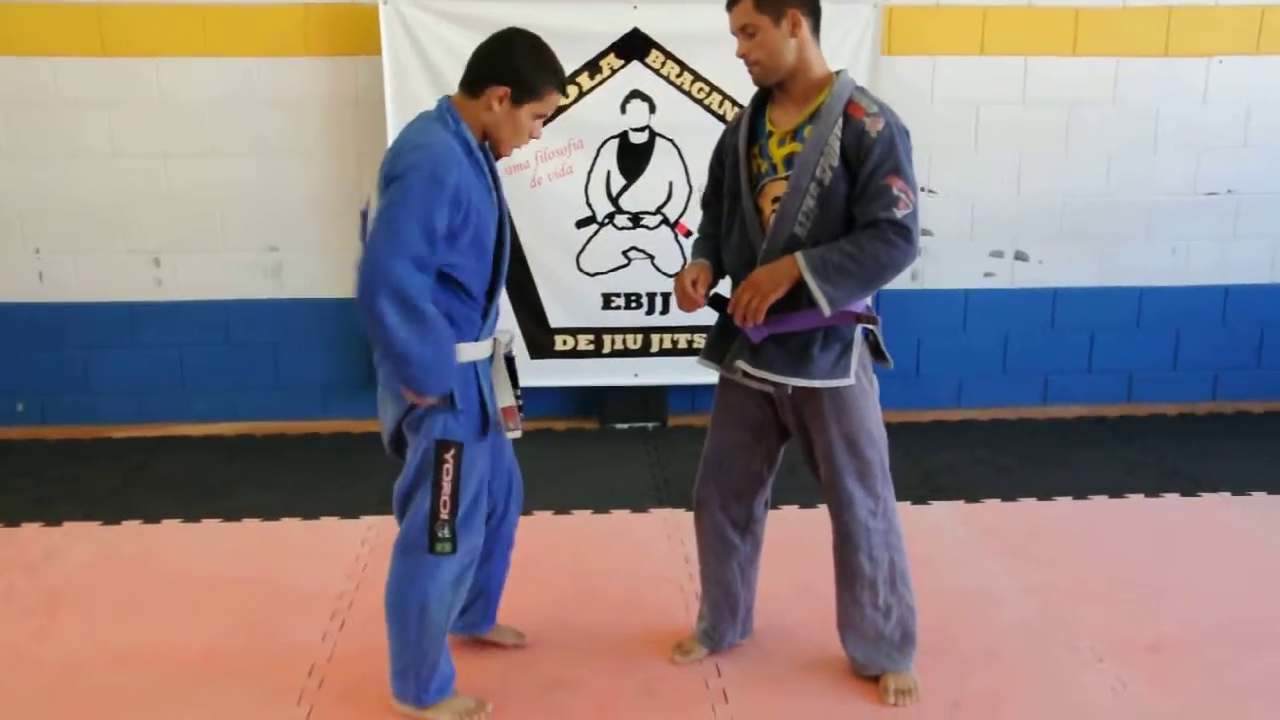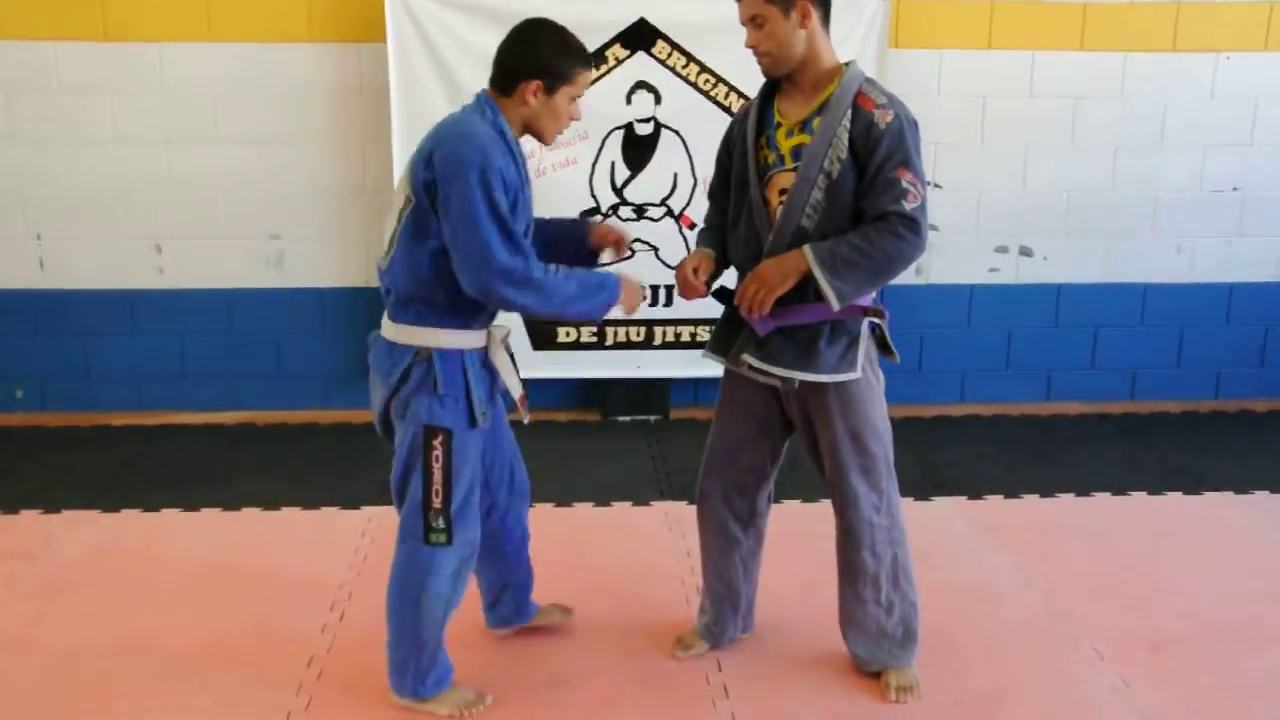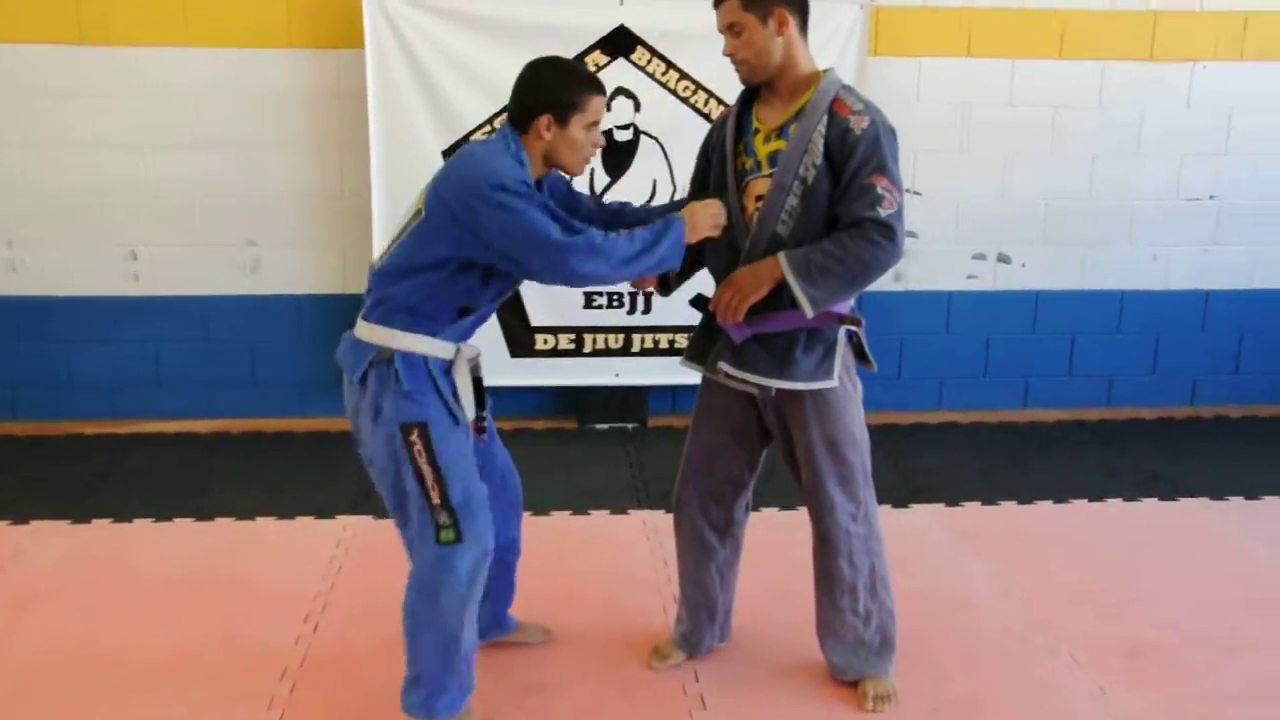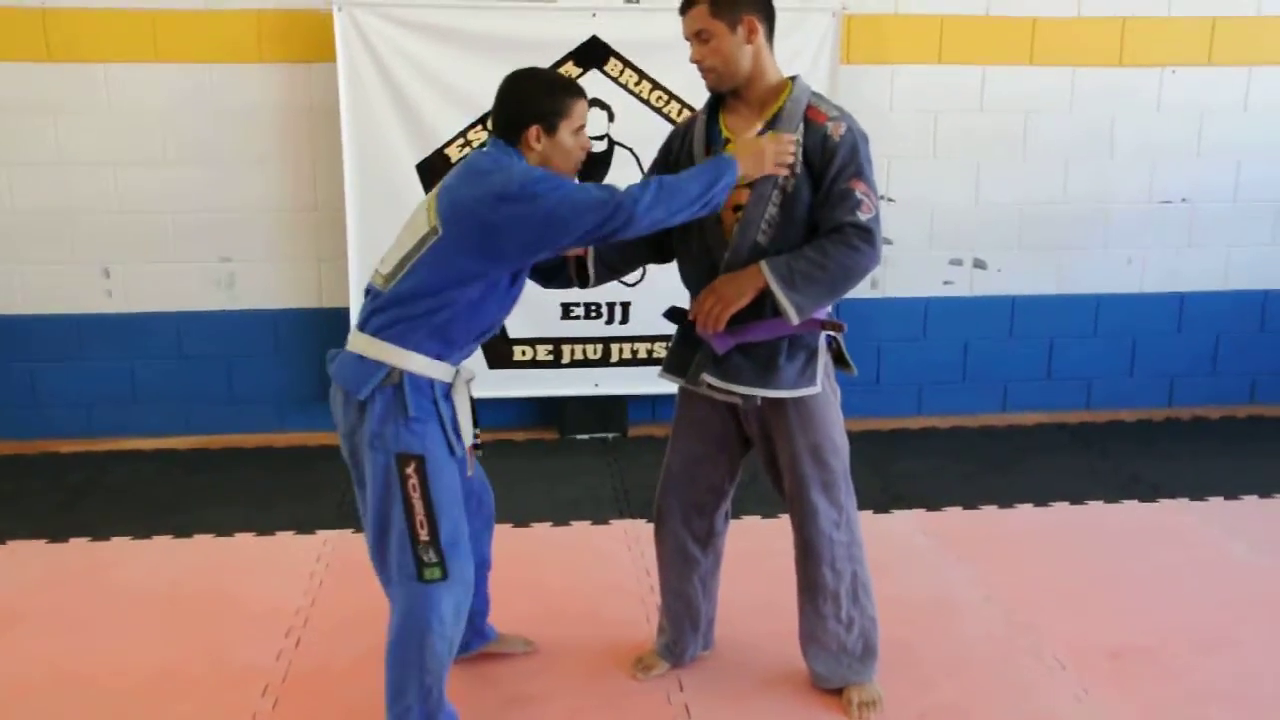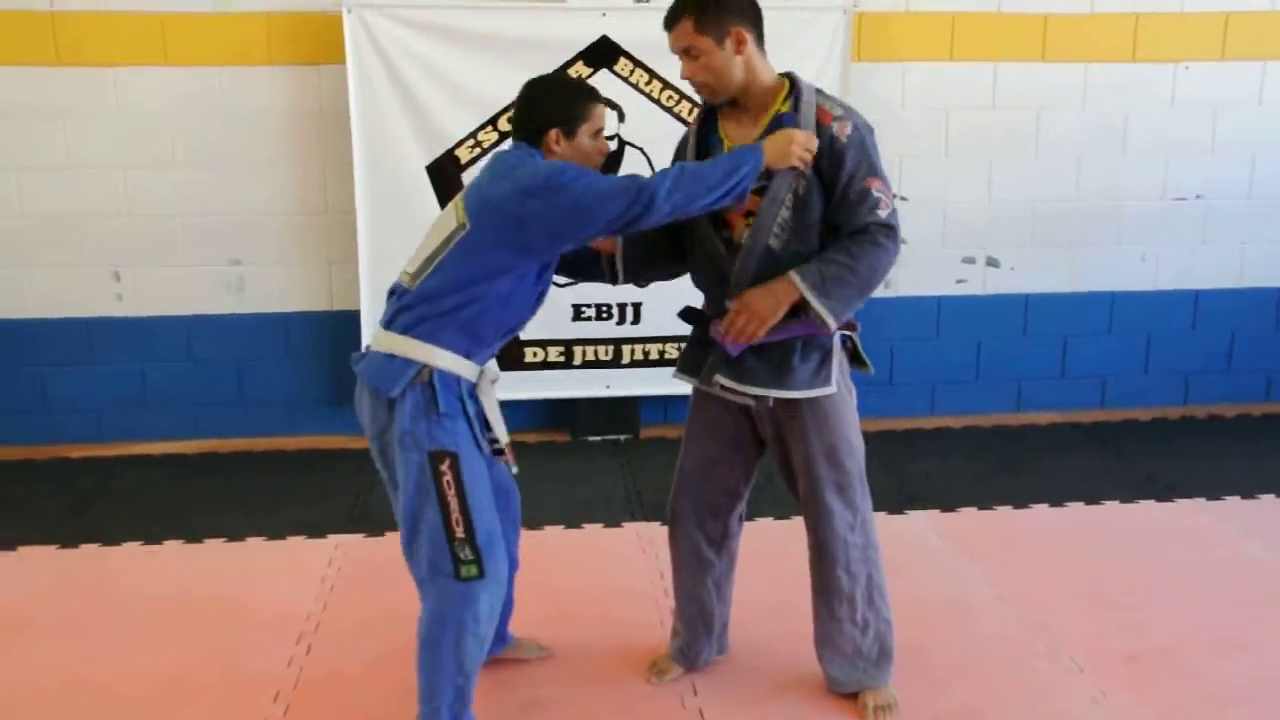
dt=0.3s
person 1, frame 1
left shoulder: (866, 124)
right shoulder: (744, 128)
left elbow: (894, 237)
right elbow: (717, 215)
left wrist: (793, 270)
right wrist: (703, 264)
left hip: (829, 349)
right hip: (749, 344)
left knee: (860, 508)
right knee: (722, 496)
left ankle: (884, 650)
right ankle: (721, 623)
person 1, frame 2
left shoulder: (876, 116)
right shoulder: (752, 119)
left elbow: (903, 230)
right elbow: (724, 206)
left wrist: (801, 262)
right wrist: (708, 253)
left hip: (835, 342)
right hip: (755, 336)
left knee: (864, 503)
right knee: (725, 489)
left ankle: (886, 646)
right ankle: (722, 618)
person 1, frame 3
left shoulder: (854, 123)
right shoulder: (730, 126)
left elbow: (878, 239)
left wrist: (773, 271)
right wrist: (662, 261)
left hip: (814, 352)
right hip: (732, 345)
left knee: (842, 512)
right knee: (703, 498)
left ankle: (864, 656)
right ankle: (699, 627)
person 1, frame 4
left shoulder: (827, 129)
right shoulder: (693, 135)
left elbow: (857, 243)
right elbow: (648, 229)
left wrist: (756, 280)
right wrist: (576, 253)
left hip: (791, 359)
right hip: (709, 356)
left knee: (823, 517)
right knee: (684, 510)
left ankle: (845, 663)
right ankle: (684, 637)
person 1, frame 5
left shoulder: (833, 129)
right shoulder: (698, 139)
left elbow: (876, 237)
right elbow: (679, 248)
left wrist: (788, 293)
right wrist: (614, 249)
left hip: (807, 362)
right hip: (723, 356)
left knee: (839, 519)
right knee: (698, 511)
right ankle: (697, 642)
person 2, frame 1
left shoulder: (456, 145)
right shoulder: (431, 159)
right elbow: (388, 280)
left wrist: (456, 368)
right wrist: (432, 373)
left hip: (462, 366)
right hip: (440, 382)
left knee: (497, 499)
right knee: (443, 537)
left ankle: (472, 617)
person 2, frame 2
left shoulder: (484, 139)
right shoulder: (471, 148)
right elbow: (493, 271)
left wrist: (581, 236)
right wrist: (604, 292)
left hip: (462, 355)
right hip: (432, 363)
left knee: (503, 491)
right knee: (440, 530)
left ankle: (511, 607)
person 2, frame 3
left shoulder: (526, 177)
right shoulder: (486, 178)
left elbow: (595, 219)
right elbow: (572, 256)
left wrist: (680, 221)
right wrist: (677, 230)
left hip: (438, 365)
right hip: (397, 371)
left knee: (497, 495)
right knee: (457, 534)
left ankle: (487, 620)
person 2, frame 4
left shoulder: (492, 177)
right shoulder: (509, 191)
right elbow: (622, 212)
right wrist: (736, 165)
left hip: (414, 383)
right hip: (394, 390)
left knee: (468, 510)
right knee: (435, 571)
left ankle: (468, 634)
person 2, frame 5
left shoulder: (520, 182)
right shoulder: (536, 185)
right elbow: (651, 199)
right wrist: (761, 155)
left hip: (433, 381)
right hip: (418, 390)
left knee: (495, 508)
right knee: (468, 568)
left ankle: (486, 638)
